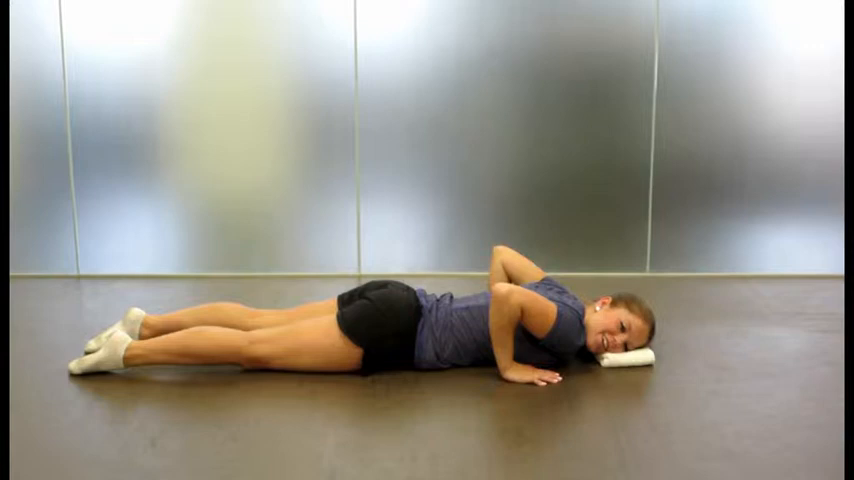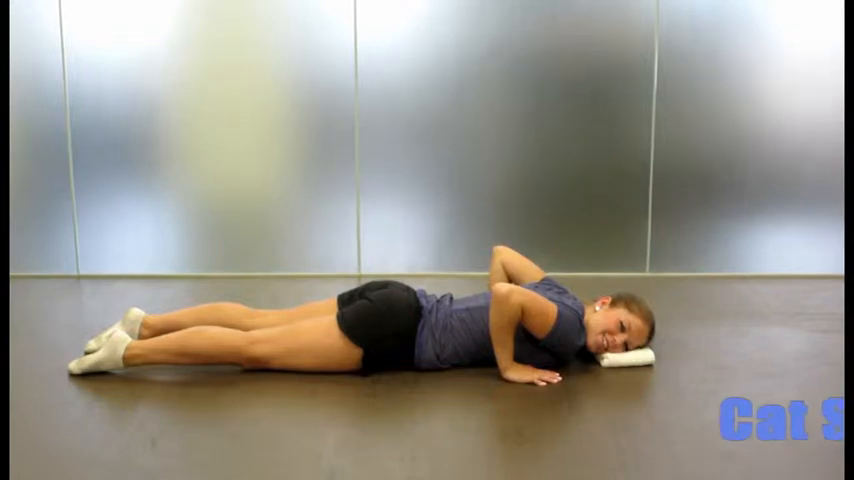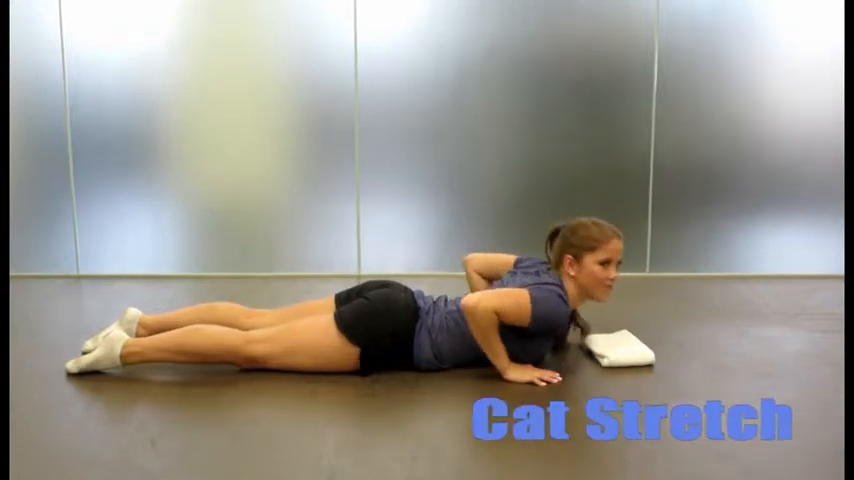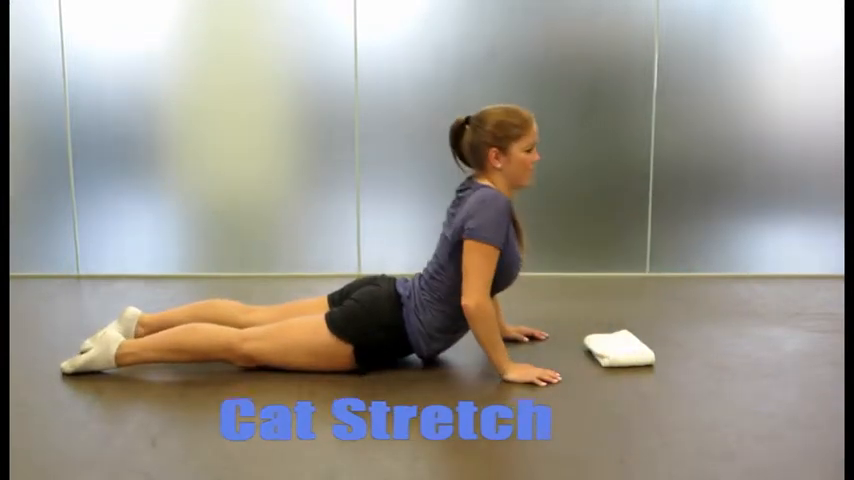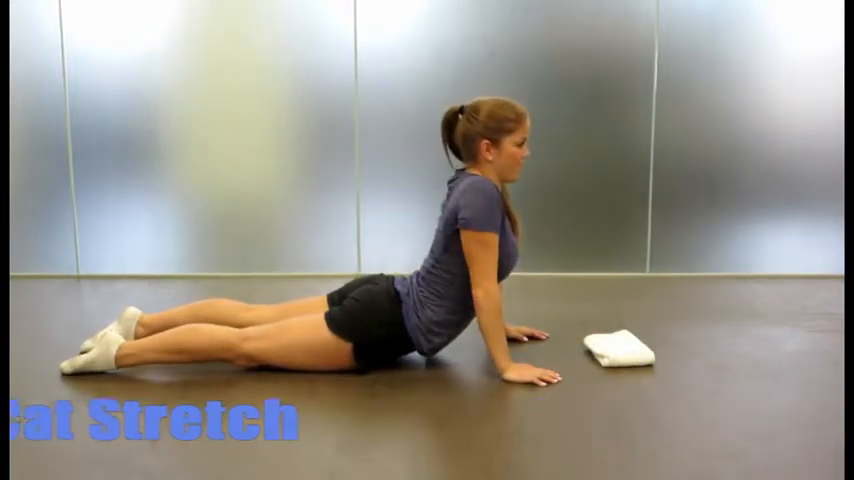
dt=1s
person 1, frame 1
left shoulder: (555, 293)
right shoulder: (564, 326)
left elbow: (500, 252)
right elbow: (507, 295)
right wrist: (507, 364)
left hip: (399, 307)
right hip: (394, 330)
left knee: (261, 319)
right knee: (255, 348)
left ankle: (143, 322)
right ankle: (126, 350)
person 1, frame 2
left shoulder: (555, 294)
right shoulder: (564, 328)
left elbow: (500, 252)
right elbow: (507, 296)
right wrist: (506, 364)
left hip: (399, 308)
right hip: (394, 330)
left knee: (260, 322)
right knee: (255, 349)
left ankle: (143, 322)
right ankle: (127, 350)
person 1, frame 3
left shoulder: (539, 268)
right shoulder: (553, 304)
left elbow: (473, 262)
right elbow: (478, 306)
right wrist: (506, 365)
left hip: (393, 307)
right hip: (391, 333)
left knee: (258, 320)
right knee: (252, 348)
left ankle: (140, 323)
right ankle: (123, 349)
person 1, frame 4
left shoulder: (480, 190)
right shoulder: (490, 204)
left elbow: (479, 281)
right elbow: (472, 301)
left wrist: (500, 326)
right wrist: (506, 367)
left hip: (386, 300)
right hip: (382, 326)
left knee: (254, 316)
right knee: (245, 347)
left ankle: (140, 322)
right ankle: (119, 350)
person 1, frame 5
left shoulder: (474, 184)
right shoulder: (481, 193)
left elbow: (480, 281)
right elbow: (483, 288)
left wrist: (500, 326)
right wrist: (506, 365)
left hip: (388, 300)
right hip: (383, 322)
left knee: (255, 315)
right knee: (245, 346)
left ankle: (140, 322)
right ankle: (119, 350)
